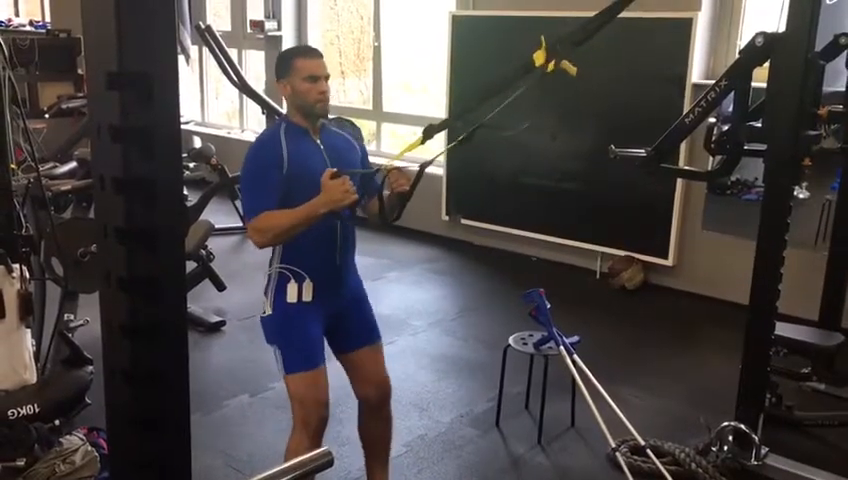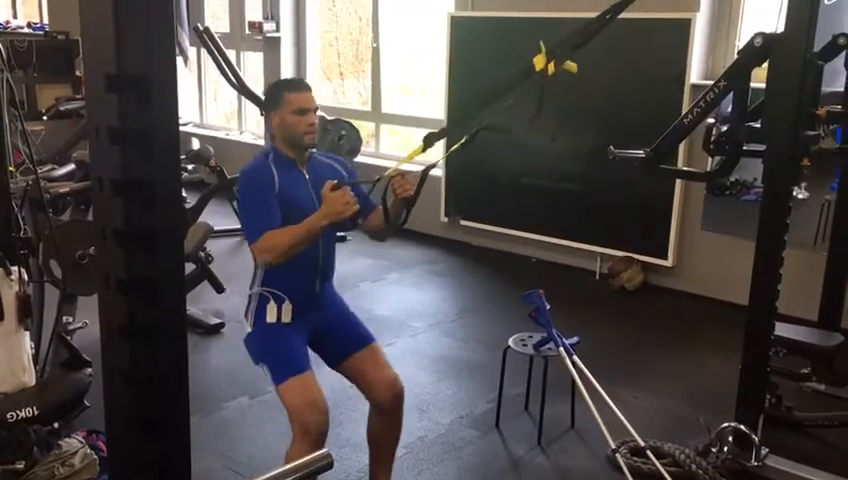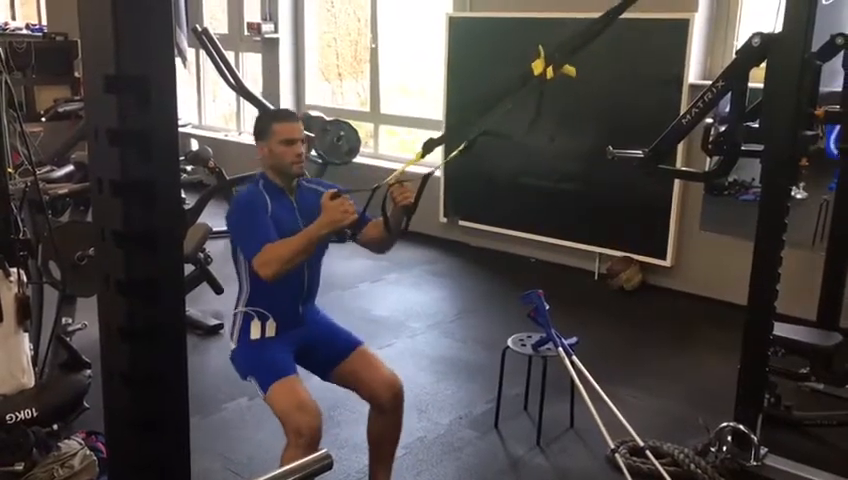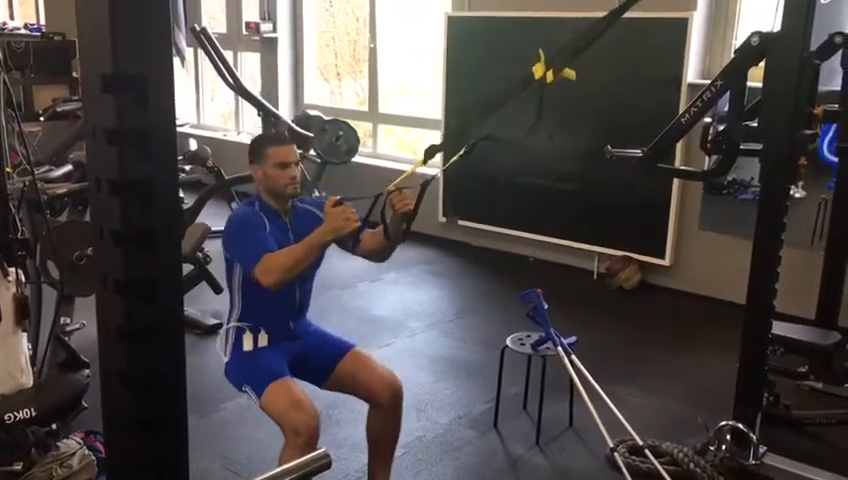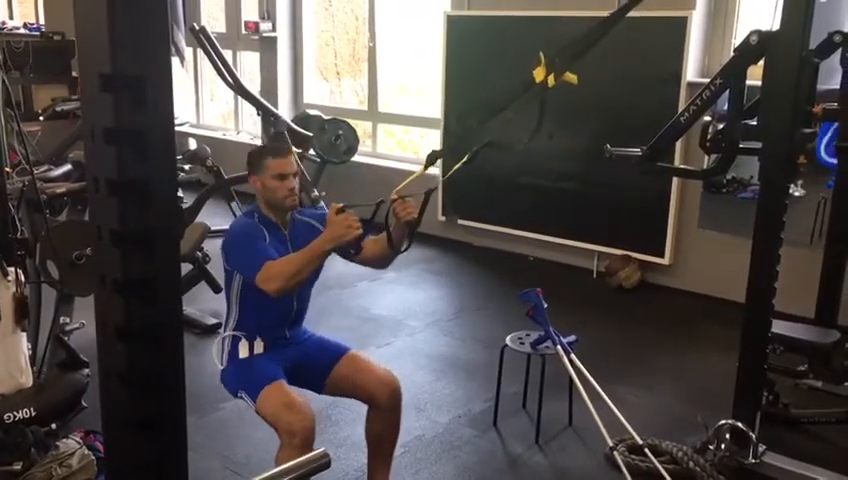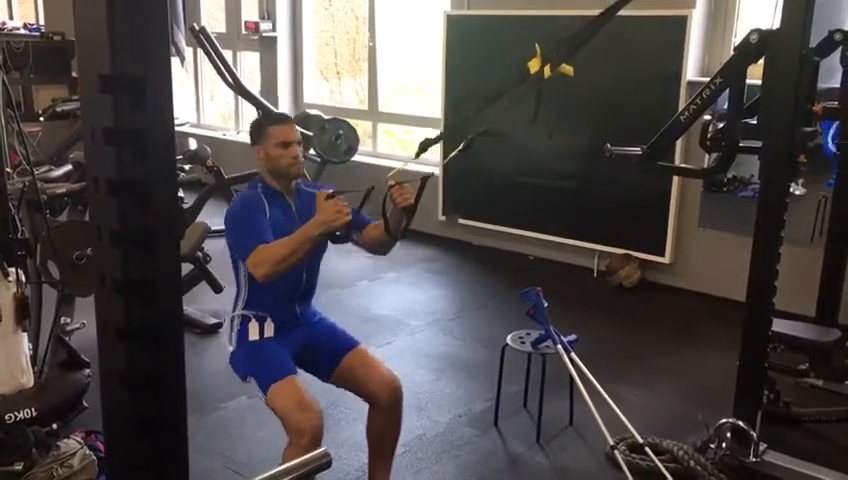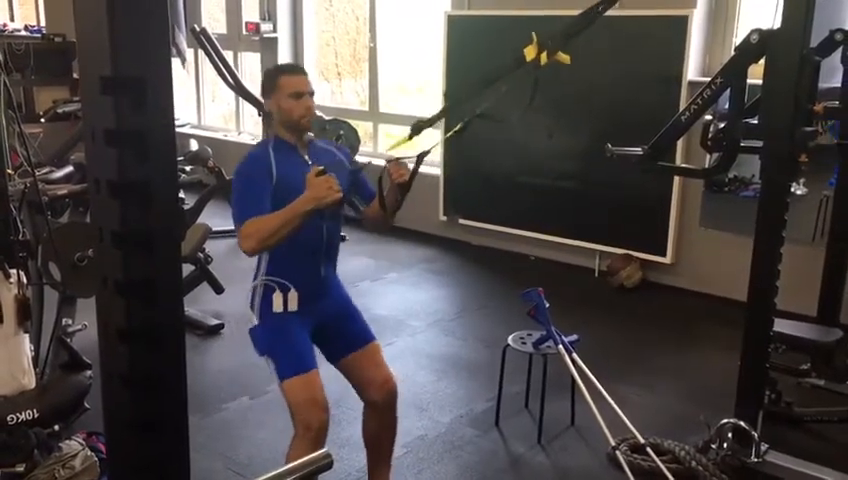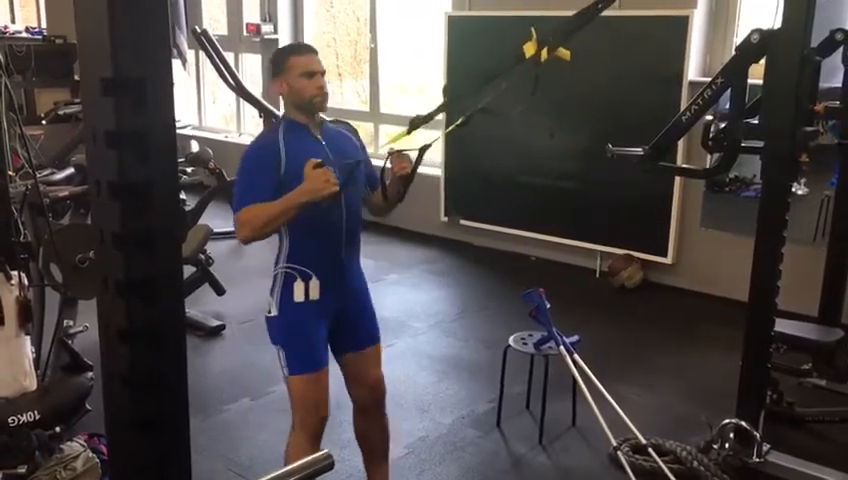
dt=0.3s
person 1, frame 1
left shoulder: (347, 142)
right shoulder: (268, 149)
left elbow: (375, 211)
right elbow: (260, 232)
left wrist: (396, 194)
right wrist: (322, 204)
left hip: (345, 285)
right hip: (294, 294)
left knee: (377, 392)
right knee: (312, 416)
person 1, frame 2
left shoulder: (335, 168)
right shoulder: (258, 176)
left elbow: (377, 229)
right elbow: (266, 251)
left wrist: (398, 203)
right wrist: (323, 216)
left hip: (326, 303)
right hip: (277, 313)
left knee: (389, 393)
right knee: (312, 422)
person 1, frame 3
left shoulder: (320, 192)
right shoulder: (249, 201)
left elbow: (377, 242)
right elbow: (268, 266)
left wrist: (398, 212)
right wrist: (324, 225)
left hip: (309, 319)
right hip: (260, 331)
left knee: (388, 391)
right knee: (306, 424)
person 1, frame 4
left shoulder: (314, 210)
right shoulder: (244, 221)
left elbow: (375, 250)
right elbow: (270, 274)
left wrist: (397, 220)
right wrist: (327, 233)
left hip: (301, 332)
right hip: (253, 344)
left knee: (388, 390)
right knee: (304, 424)
person 1, frame 5
left shoulder: (313, 222)
right shoulder: (243, 233)
left elbow: (375, 257)
right elbow: (274, 282)
left wrist: (400, 227)
right wrist: (329, 240)
left hip: (297, 340)
right hip: (249, 352)
left knee: (386, 389)
right knee: (299, 425)
person 1, frame 6
left shoulder: (318, 197)
right shoulder: (247, 206)
left elbow: (377, 243)
right elbow: (262, 267)
left wrist: (398, 214)
right wrist: (318, 226)
left hip: (307, 321)
right hip: (258, 333)
left knee: (388, 390)
right knee: (307, 424)
person 1, frame 7
left shoulder: (335, 155)
right shoulder: (258, 164)
left elbow: (376, 217)
right elbow: (250, 240)
left wrist: (395, 188)
right wrist: (307, 201)
left hip: (330, 293)
right hip: (281, 302)
left knee: (382, 392)
right knee: (313, 420)
person 1, frame 8
left shoulder: (346, 139)
right shoulder: (268, 149)
left elbow: (379, 206)
right elbow: (245, 228)
left wrist: (398, 179)
right wrist: (303, 193)
left hip: (350, 285)
right hip: (300, 292)
left knee: (371, 396)
right knee: (311, 418)
